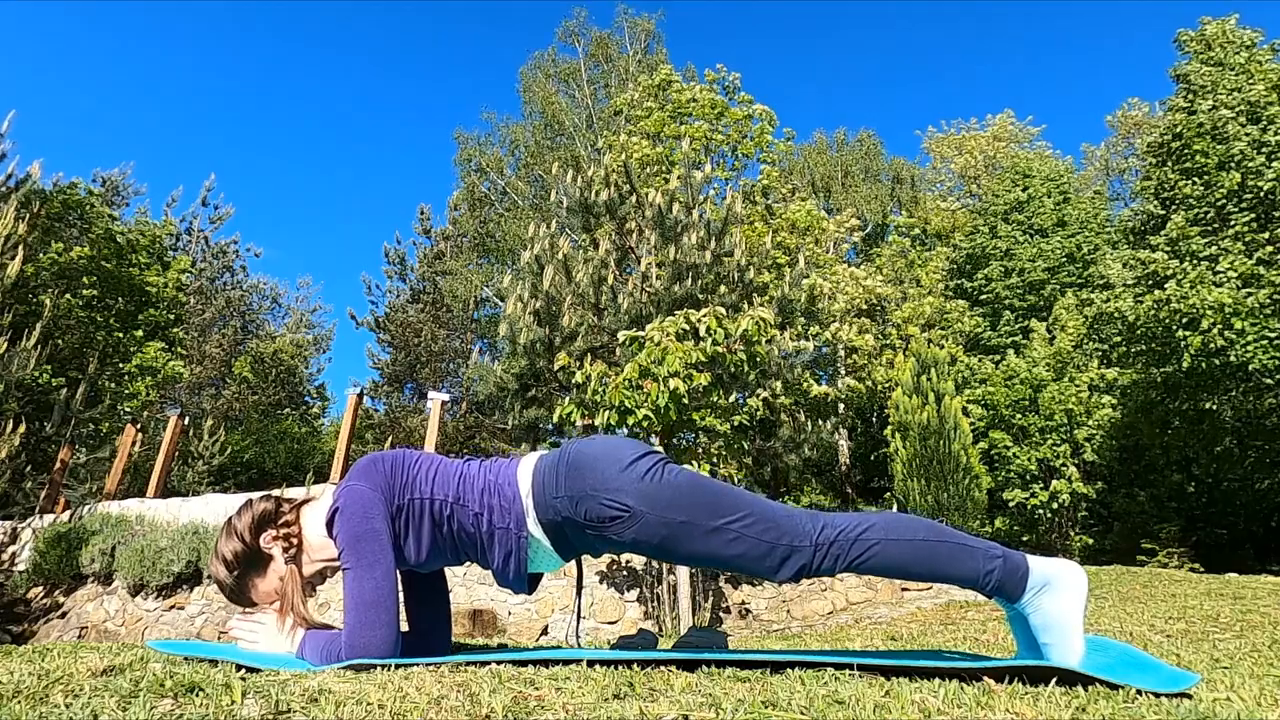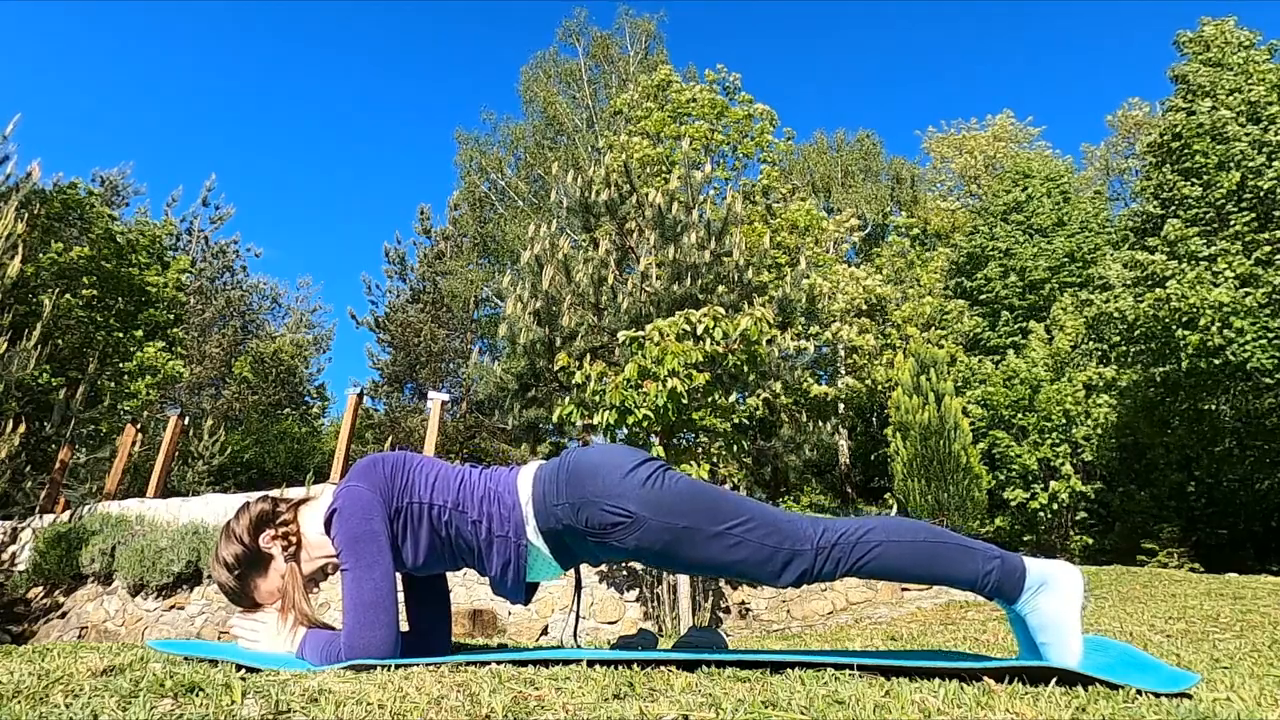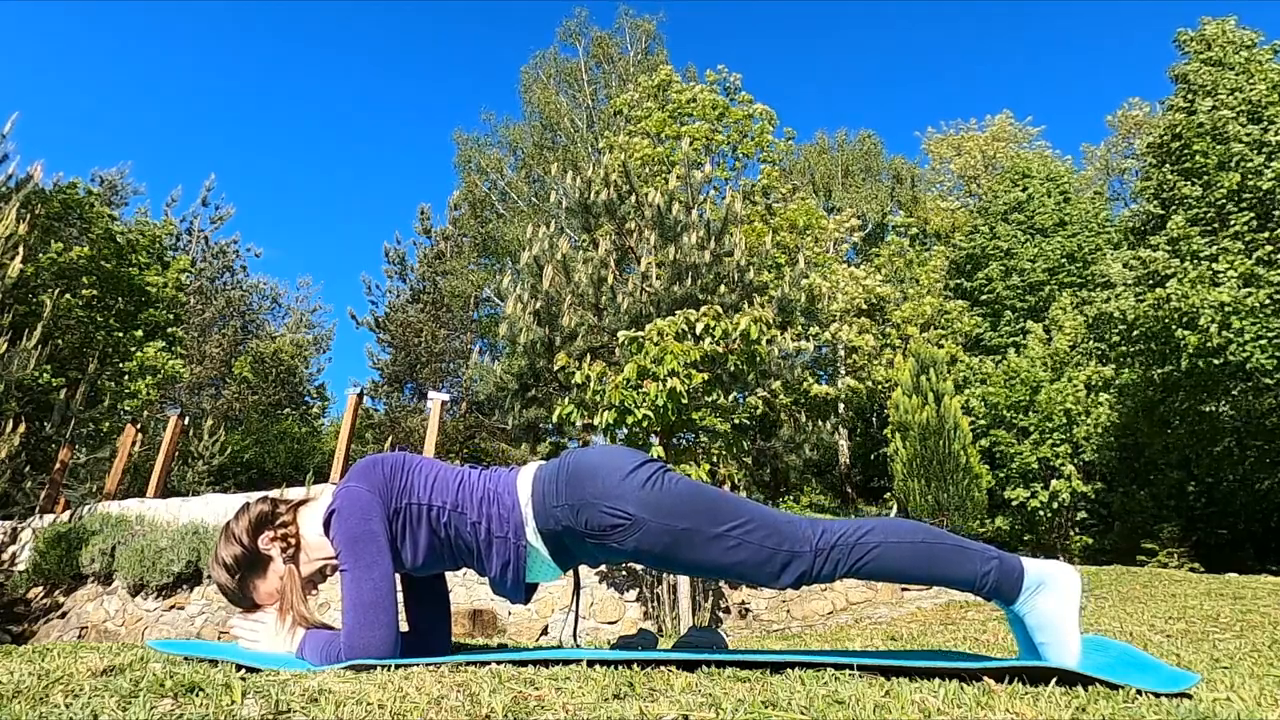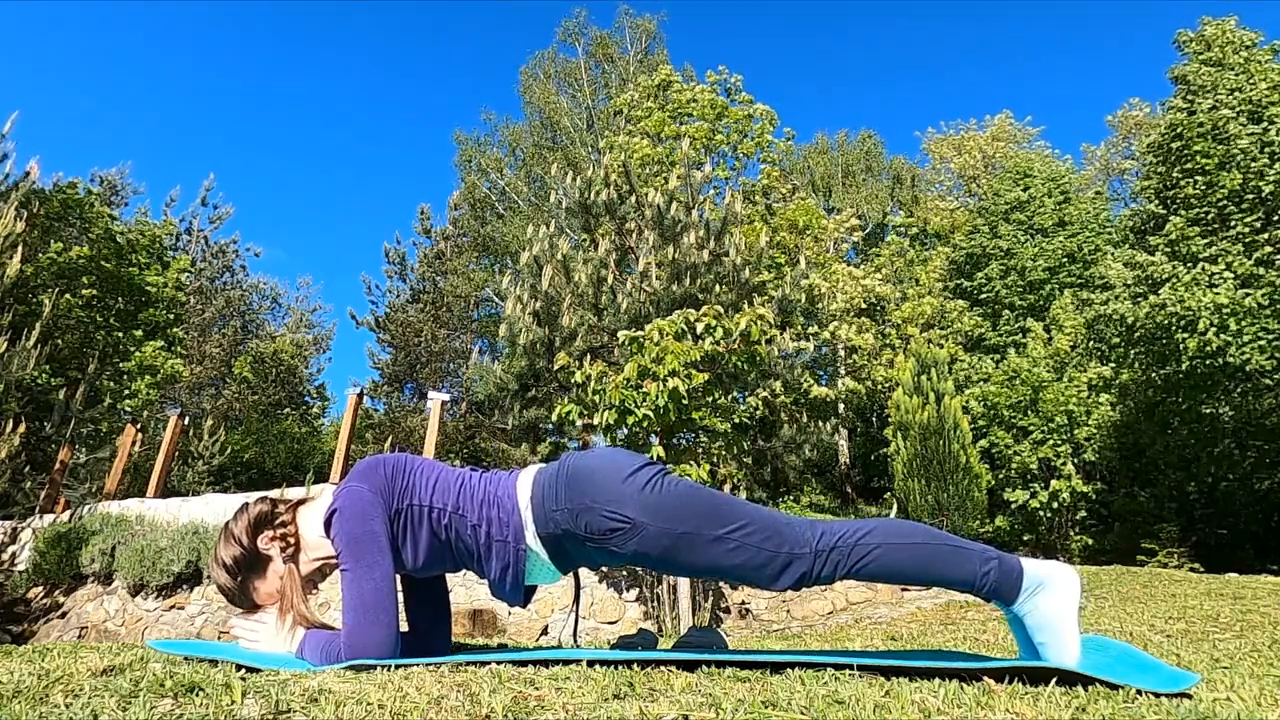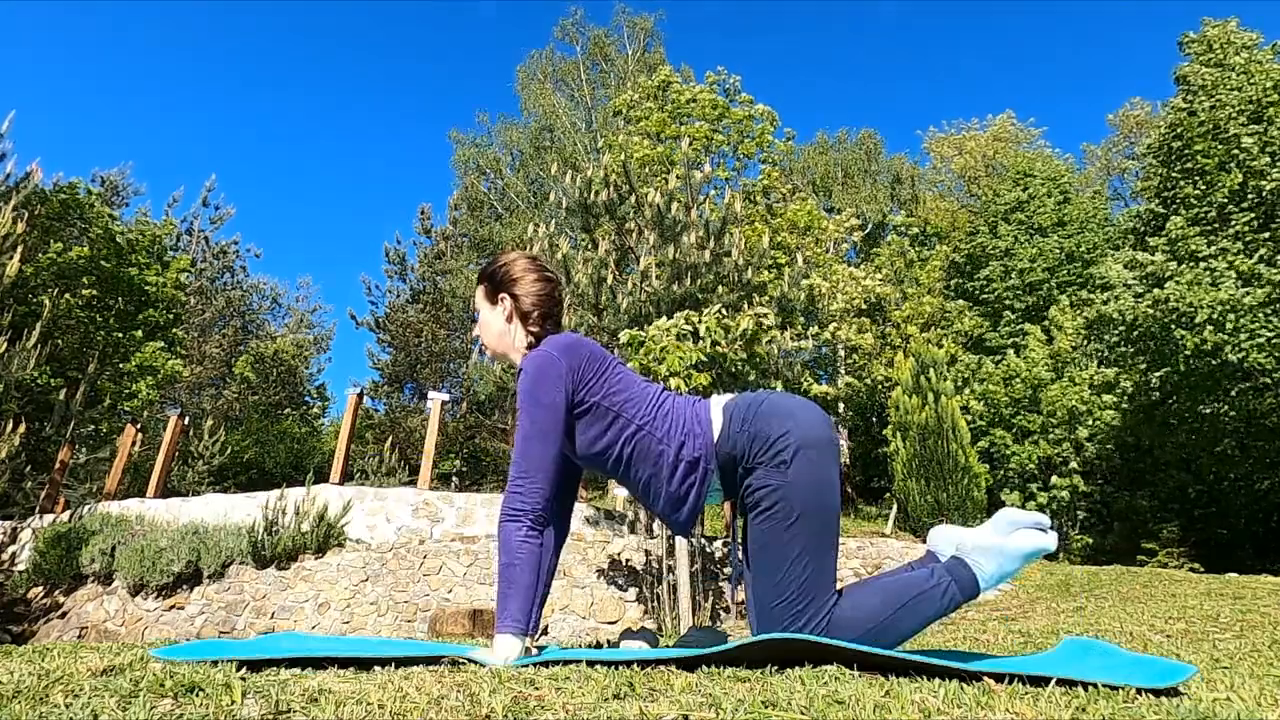
dt=1s
person 1, frame 1
left shoulder: (360, 499)
right shoulder: (390, 521)
left elbow: (376, 644)
right elbow: (430, 641)
left wrist: (296, 640)
right wrist: (297, 624)
left hip: (597, 491)
right hip: (589, 496)
left knee: (811, 545)
right knee: (808, 541)
left ankle: (1028, 575)
right ankle: (1016, 580)
person 1, frame 2
left shoulder: (357, 501)
right shoulder: (388, 522)
left elbow: (373, 645)
right elbow: (428, 642)
left wrist: (295, 639)
right wrist: (294, 623)
left hip: (596, 499)
right hip: (589, 506)
left knee: (810, 550)
right knee: (806, 548)
left ankle: (1024, 577)
right ankle: (1015, 579)
person 1, frame 3
left shoulder: (355, 503)
right shoulder: (388, 524)
left elbow: (374, 647)
right elbow: (426, 644)
left wrist: (295, 640)
right wrist: (305, 625)
left hip: (594, 502)
right hip: (587, 505)
left knee: (811, 551)
right knee: (808, 550)
left ankle: (1021, 579)
right ankle: (1015, 580)
person 1, frame 4
left shoulder: (359, 499)
right shoulder: (386, 523)
left elbow: (374, 645)
right elbow: (428, 643)
left wrist: (295, 640)
right wrist: (305, 625)
left hip: (594, 506)
right hip: (588, 508)
left knee: (811, 554)
right knee: (809, 552)
left ankle: (1021, 580)
right ankle: (1015, 581)
person 1, frame 5
left shoulder: (551, 361)
right shoulder: (556, 374)
left elbow: (526, 510)
right elbow: (551, 516)
left wrist: (508, 641)
right wrist: (519, 630)
left hip: (776, 442)
right hip: (765, 447)
left knee: (802, 638)
right knee: (789, 629)
left ankle: (971, 566)
right ankle: (946, 557)
